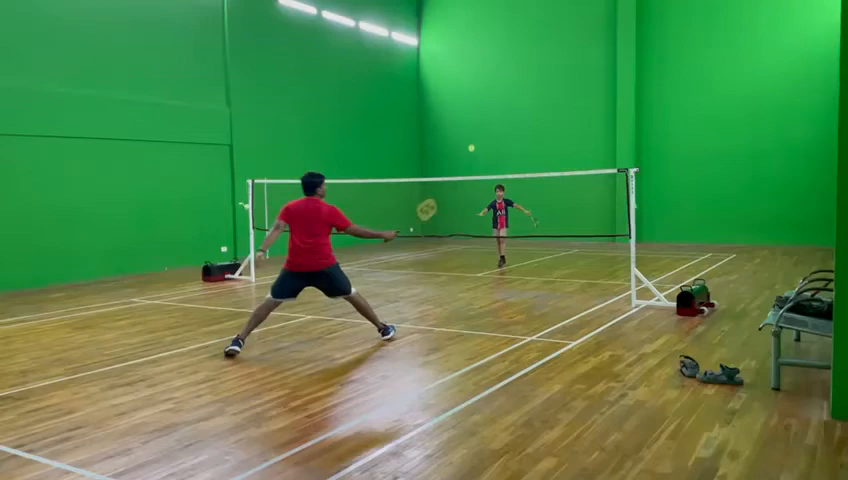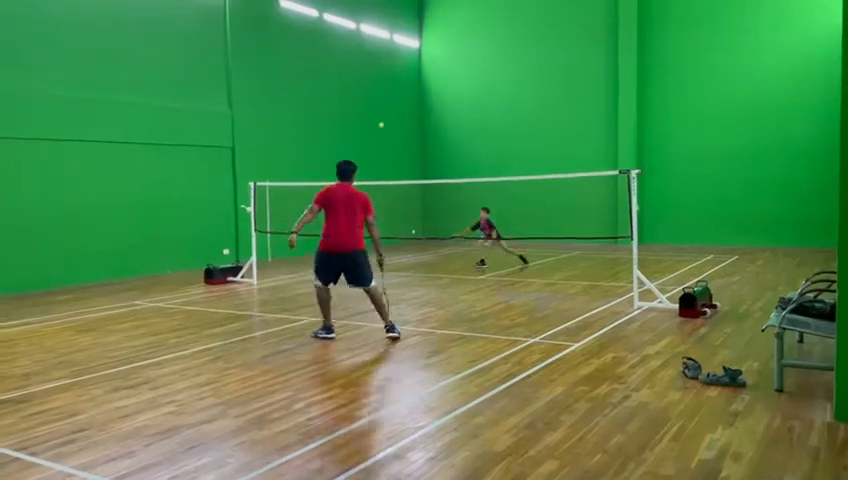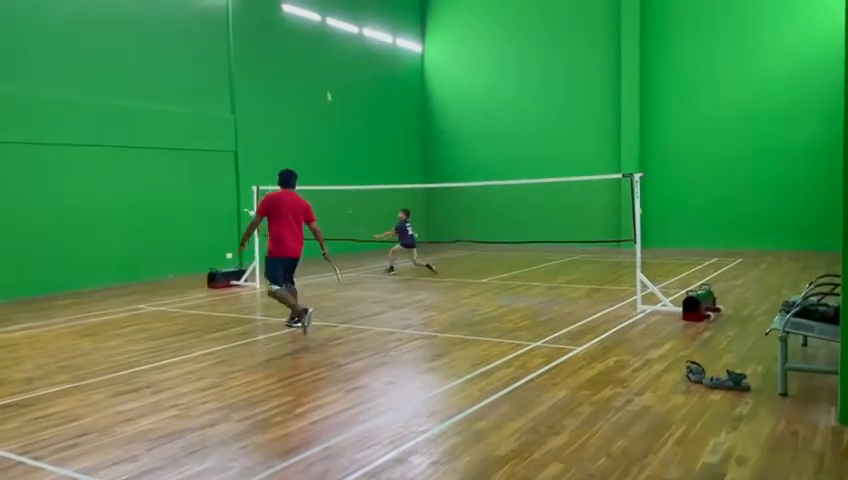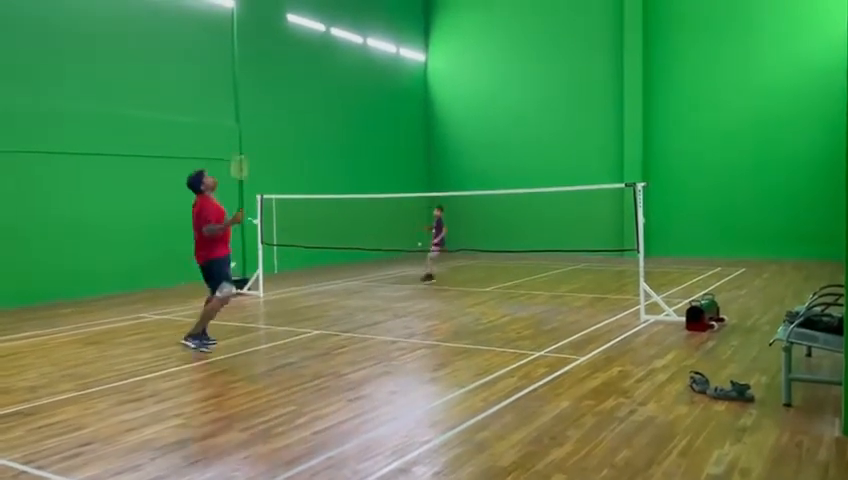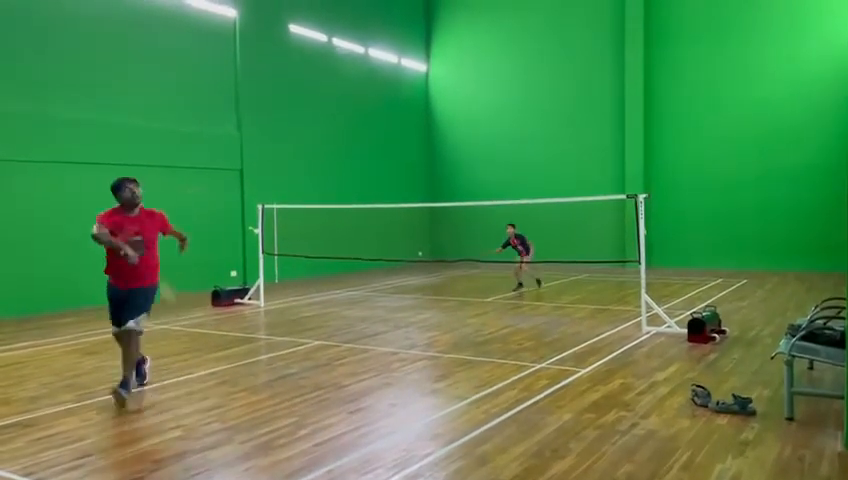
dt=0.7s
person 1, frame 1
left shoulder: (290, 208)
right shoulder: (330, 211)
left elbow: (276, 230)
right elbow: (355, 230)
left wrist: (262, 250)
right wrist: (384, 235)
left hip: (296, 267)
right hip: (324, 266)
left knee: (270, 303)
right knee: (352, 295)
left ankle: (239, 341)
right ankle: (383, 328)
person 1, frame 2
left shoulder: (327, 192)
right shoulder: (362, 197)
left elbow: (310, 213)
right elbow: (371, 226)
left wrist: (294, 232)
right wrist: (379, 252)
left hip: (329, 249)
right hip: (355, 249)
left knee: (321, 286)
right knee: (371, 287)
left ankle: (327, 327)
right ankle: (390, 326)
person 1, frame 3
left shoulder: (270, 199)
right shoulder: (303, 203)
left elbow: (254, 224)
right elbow: (316, 229)
left wrist: (242, 243)
right wrist: (324, 248)
left hip: (278, 251)
right hip: (296, 251)
left knee: (274, 289)
right knee: (287, 283)
left ankle: (302, 311)
right ankle: (296, 316)
person 1, frame 4
left shoulder: (201, 202)
right shoulder: (208, 204)
left elbow: (201, 229)
right elbow: (207, 232)
right wrist: (231, 222)
left hip: (206, 256)
right hip: (216, 256)
left knee: (217, 295)
right knee: (222, 296)
left ankle: (200, 333)
right ankle: (193, 335)
person 1, frame 5
left shoulder: (155, 217)
right shoulder: (108, 217)
left elbow: (170, 230)
right elbow: (97, 234)
left wrist: (183, 238)
right wrist: (121, 246)
left hip: (144, 285)
right hip: (118, 284)
left knee: (132, 330)
right knee: (122, 334)
left ankle: (126, 384)
right ankle: (140, 361)
